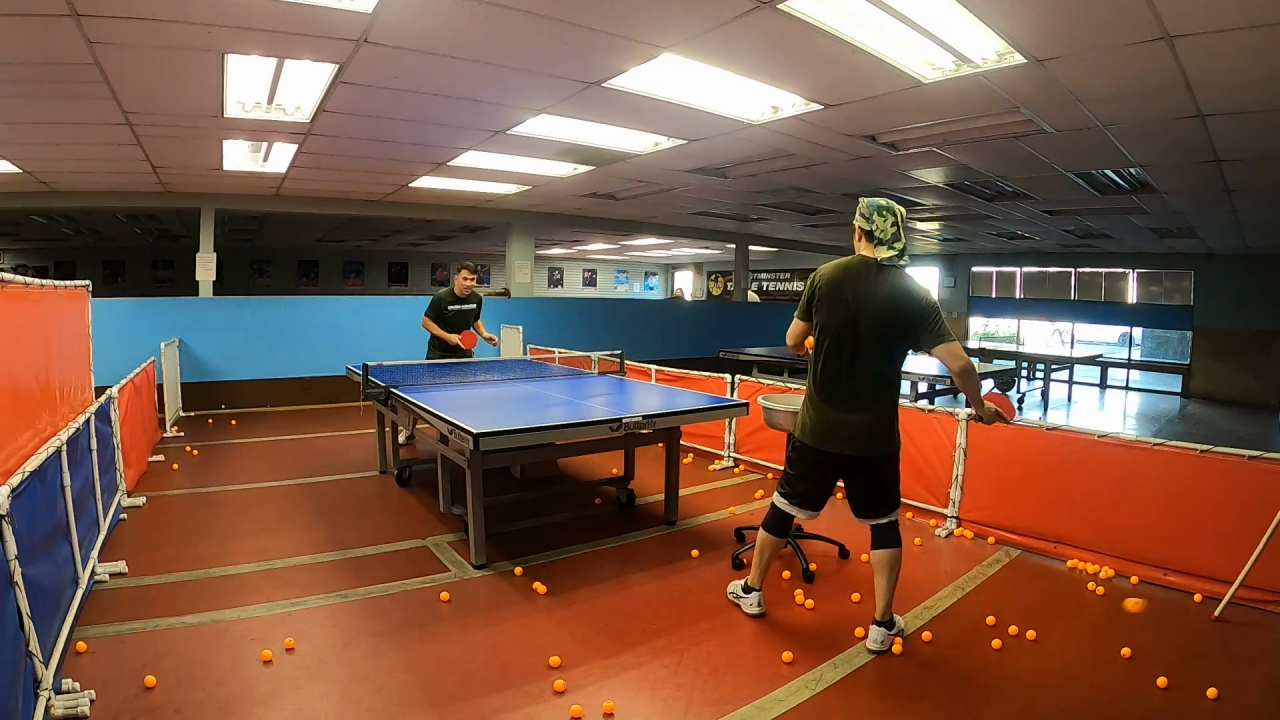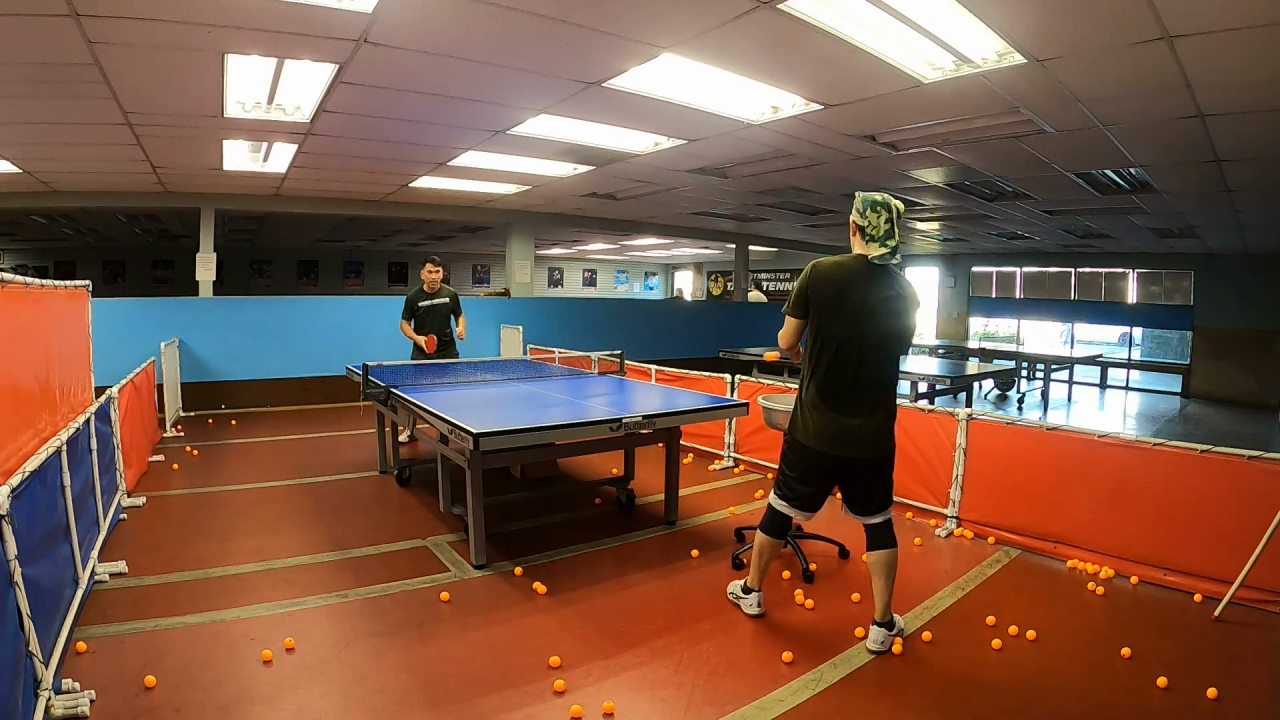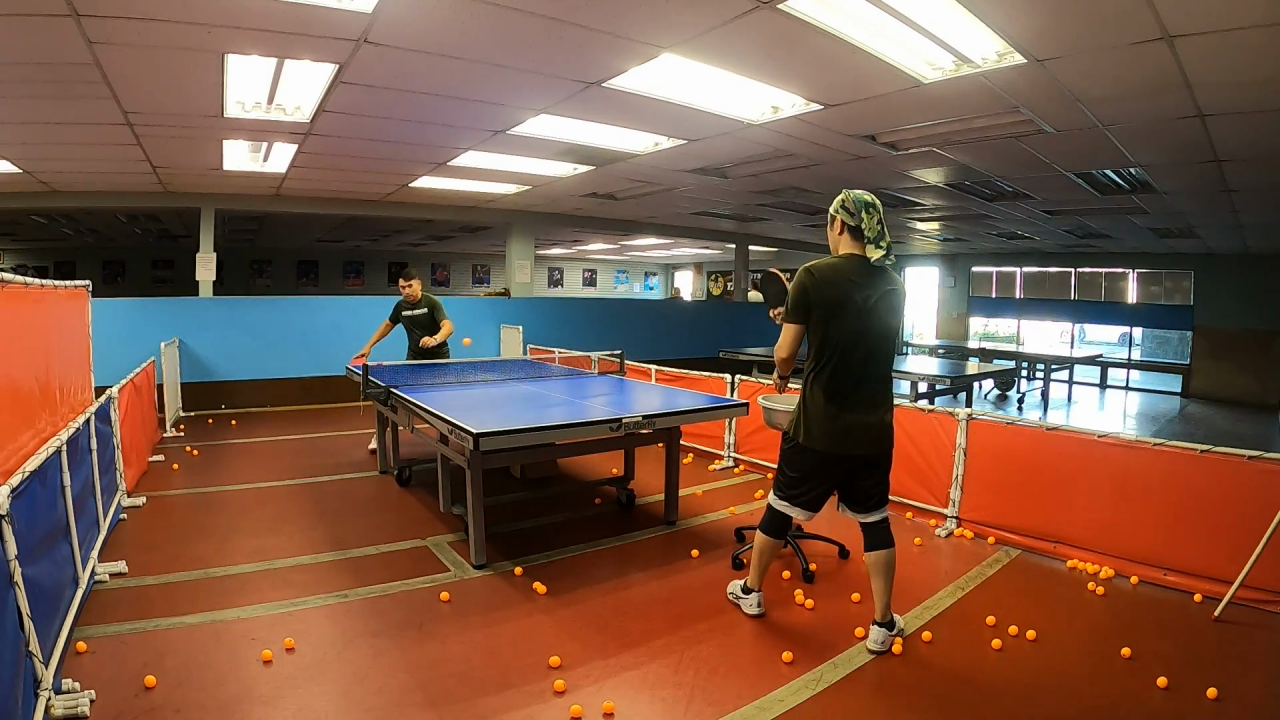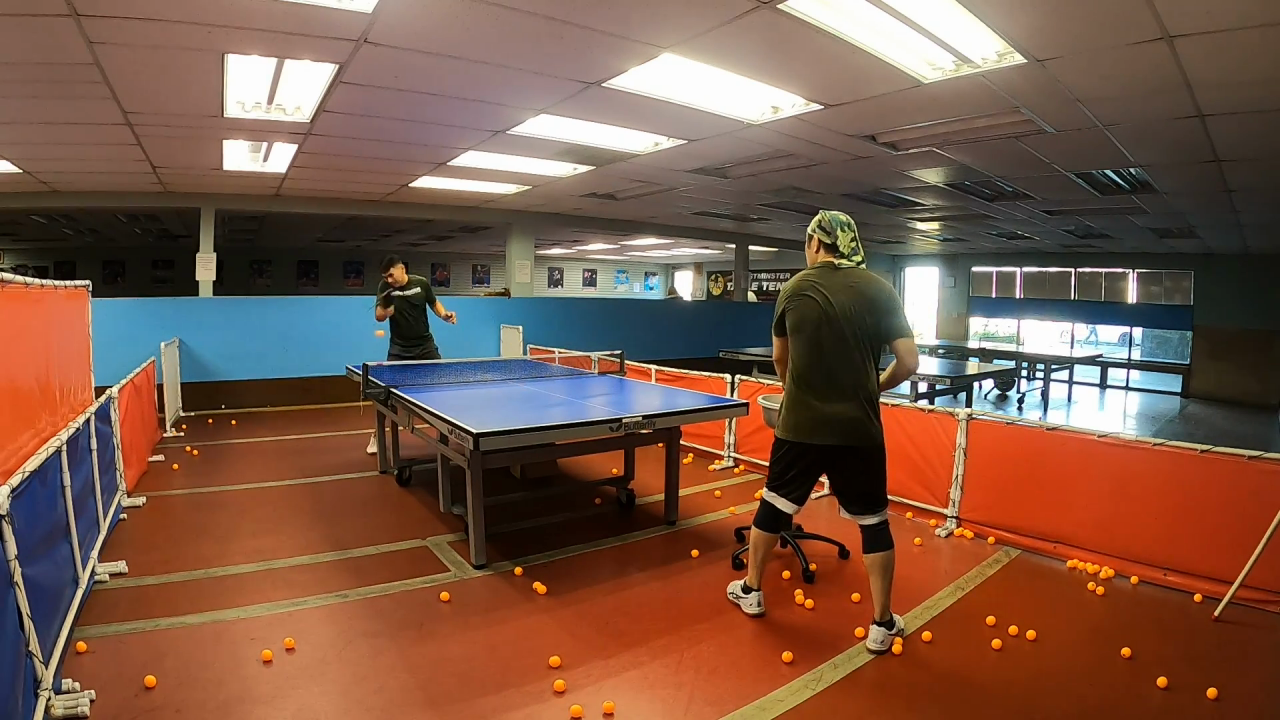
dt=0.4s
person 1, frame 1
left shoulder: (826, 275)
right shoulder: (913, 295)
left elbow: (793, 340)
right elbow: (959, 363)
right wrist: (979, 405)
left hip: (817, 427)
right hip: (874, 435)
left knee: (783, 507)
right knee: (883, 524)
left ankle: (751, 589)
right ankle: (882, 625)
person 1, frame 2
left shoulder: (819, 273)
right shoulder: (905, 295)
left elbow: (786, 342)
left hip: (814, 427)
right hip: (872, 435)
left knee: (782, 508)
right knee: (877, 522)
left ankle: (751, 591)
right ankle: (882, 625)
person 1, frame 3
left shoulder: (814, 276)
right shoulder: (893, 286)
left elbow: (786, 352)
left wrist: (781, 374)
left hip: (819, 427)
right hip: (873, 430)
left knee: (782, 508)
right knee: (875, 521)
left ankle: (751, 591)
right ankle: (883, 625)
person 1, frame 4
left shoulder: (795, 288)
right shoulder: (880, 289)
right elbow: (909, 363)
left hip: (800, 423)
right hip: (858, 426)
left knee: (775, 503)
right knee: (873, 521)
left ankle: (751, 589)
right ankle: (882, 624)
person 2, frame 1
left shoulder: (477, 298)
right shoulder: (441, 297)
right elbow: (426, 321)
left wrist: (484, 334)
right wrist: (447, 336)
left hip: (462, 354)
right hip: (439, 353)
right ankle: (409, 430)
person 2, frame 2
left shoulder: (450, 294)
right shoulder: (413, 297)
left elbow: (459, 316)
right elbow: (404, 323)
left wrist: (461, 328)
right wrist: (416, 338)
left hip: (447, 352)
right hip: (422, 353)
right ankle: (409, 429)
person 2, frame 3
left shoulder: (431, 302)
right shoulder: (400, 305)
left elbow: (448, 326)
right elbow: (388, 324)
left wrist: (435, 339)
right wrist: (369, 346)
left hip: (438, 356)
right hip: (414, 358)
person 2, frame 4
left shoulder: (421, 283)
right shoulder: (385, 287)
left elbow: (434, 304)
right elbow: (379, 316)
left wrist: (445, 314)
right wrist: (384, 311)
left hip: (425, 346)
right hip: (399, 349)
right ankle: (377, 436)
